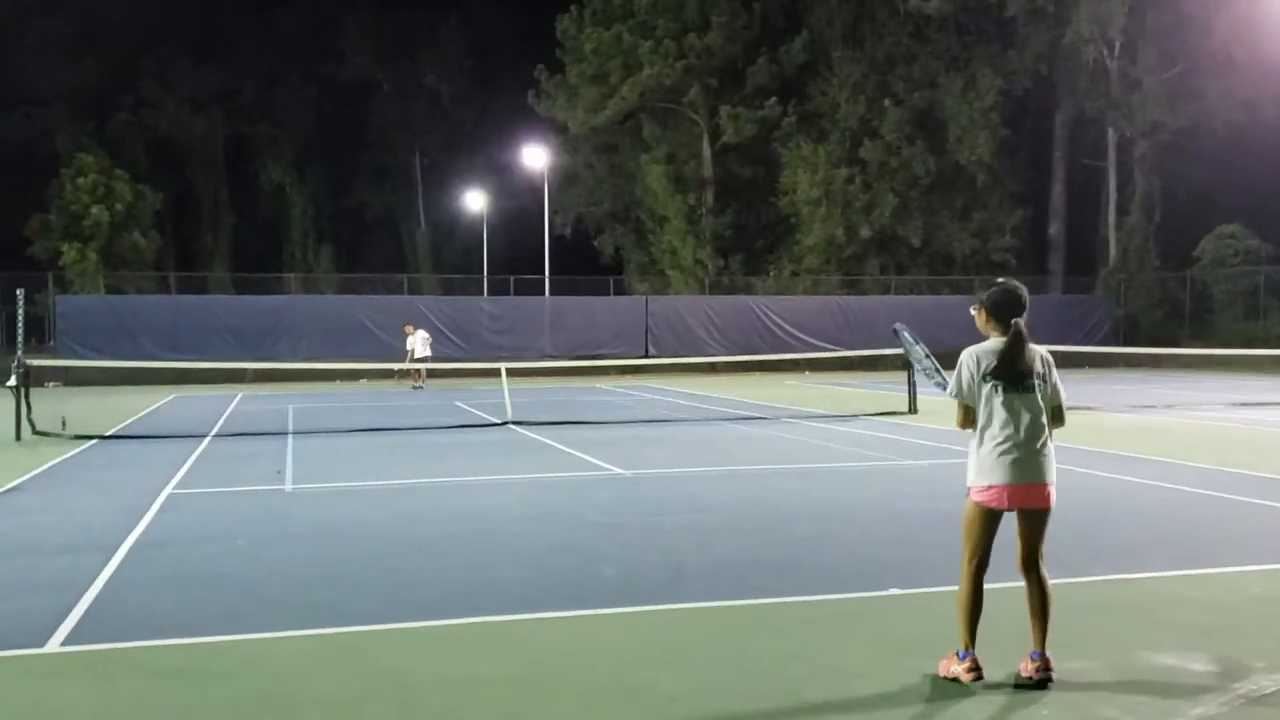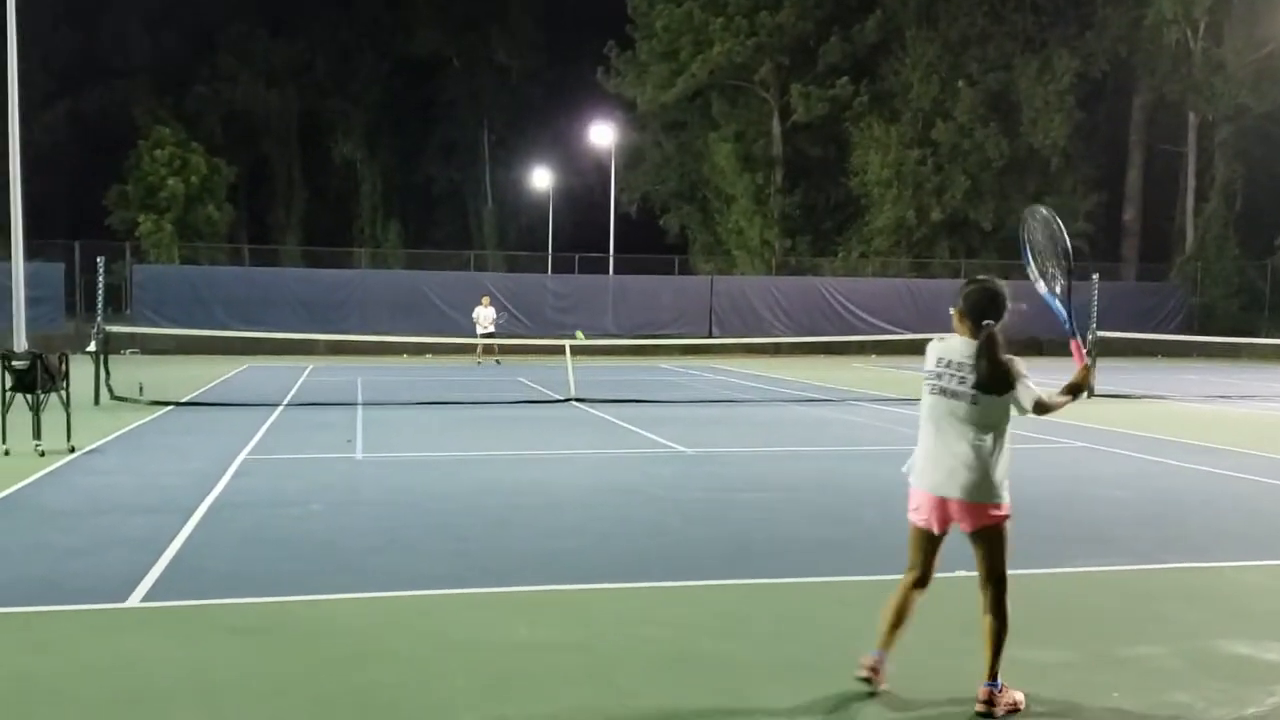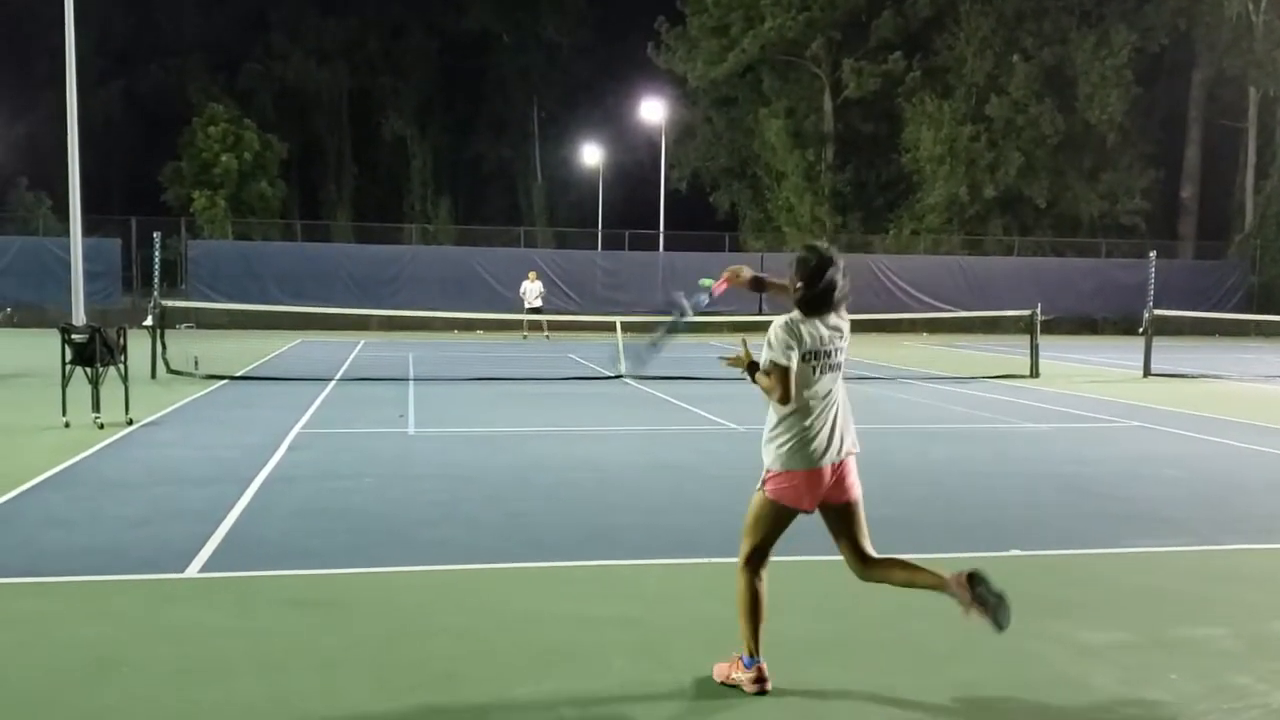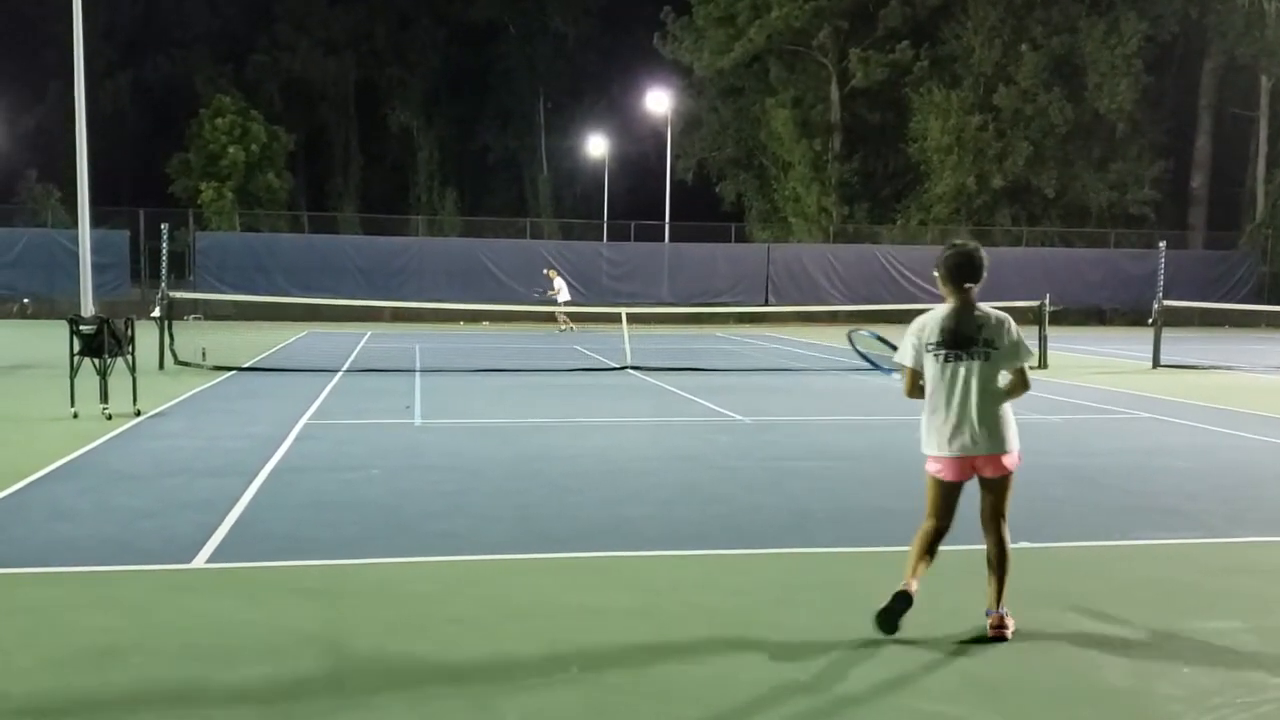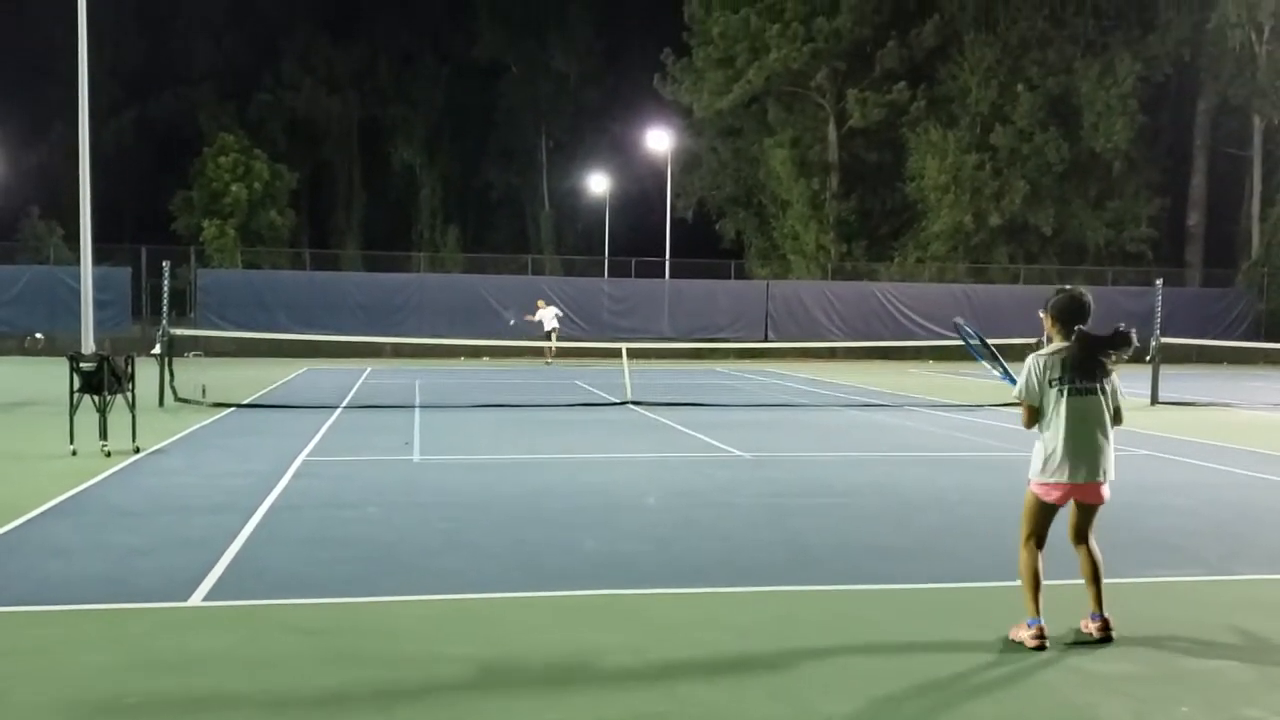
dt=1s
person 1, frame 1
left shoulder: (974, 357)
right shoulder: (1042, 358)
left elbow: (965, 421)
right elbow: (1058, 420)
left hip: (993, 474)
right hip: (1038, 474)
left knee: (974, 567)
right knee: (1032, 564)
left ankle: (966, 659)
right ankle: (1038, 659)
person 1, frame 2
left shoulder: (936, 350)
right shoulder: (1006, 368)
right elbow: (1040, 406)
left wrist: (992, 313)
right wrist: (1075, 389)
left hip: (929, 486)
right hip: (977, 493)
left knee: (917, 576)
right knee: (994, 590)
left ankle: (875, 661)
person 1, frame 3
left shoulder: (785, 328)
right shoulder: (837, 322)
left elbow: (781, 394)
left wrist: (751, 368)
right wrist: (757, 281)
left hip: (793, 466)
right hip: (838, 462)
left knee: (751, 558)
right knee: (865, 564)
left ankle: (750, 667)
right ankle: (963, 585)
person 1, frame 4
left shoulder: (923, 326)
right shoulder: (999, 323)
left elbow: (911, 389)
right elbow: (1021, 384)
left hip: (944, 441)
right hip: (993, 440)
left knee: (934, 526)
right knee: (994, 525)
left ankle: (908, 589)
right ankle: (996, 615)
person 1, frame 5
left shoulder: (1039, 361)
right shoulder: (1103, 358)
left elbow: (1029, 421)
right elbow: (1117, 417)
left hip: (1055, 468)
right hip: (1096, 466)
left knee: (1031, 543)
right knee: (1082, 539)
left ankle: (1034, 624)
right ankle: (1099, 618)
